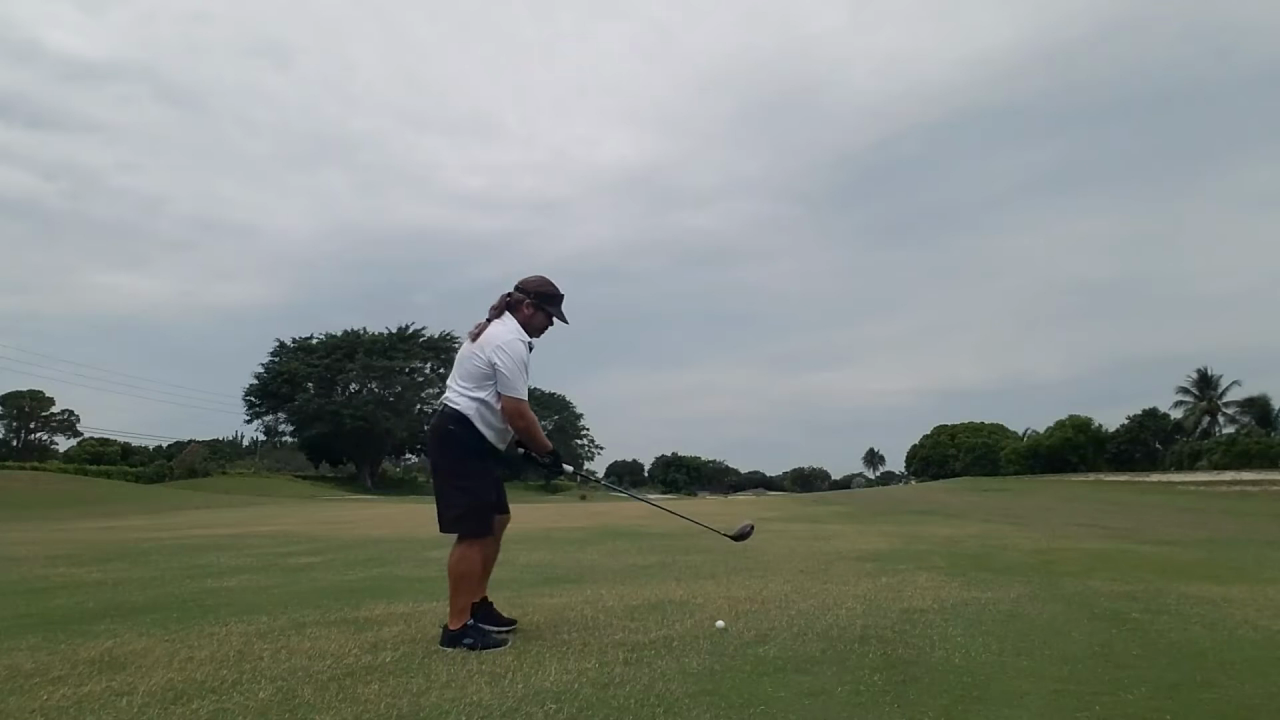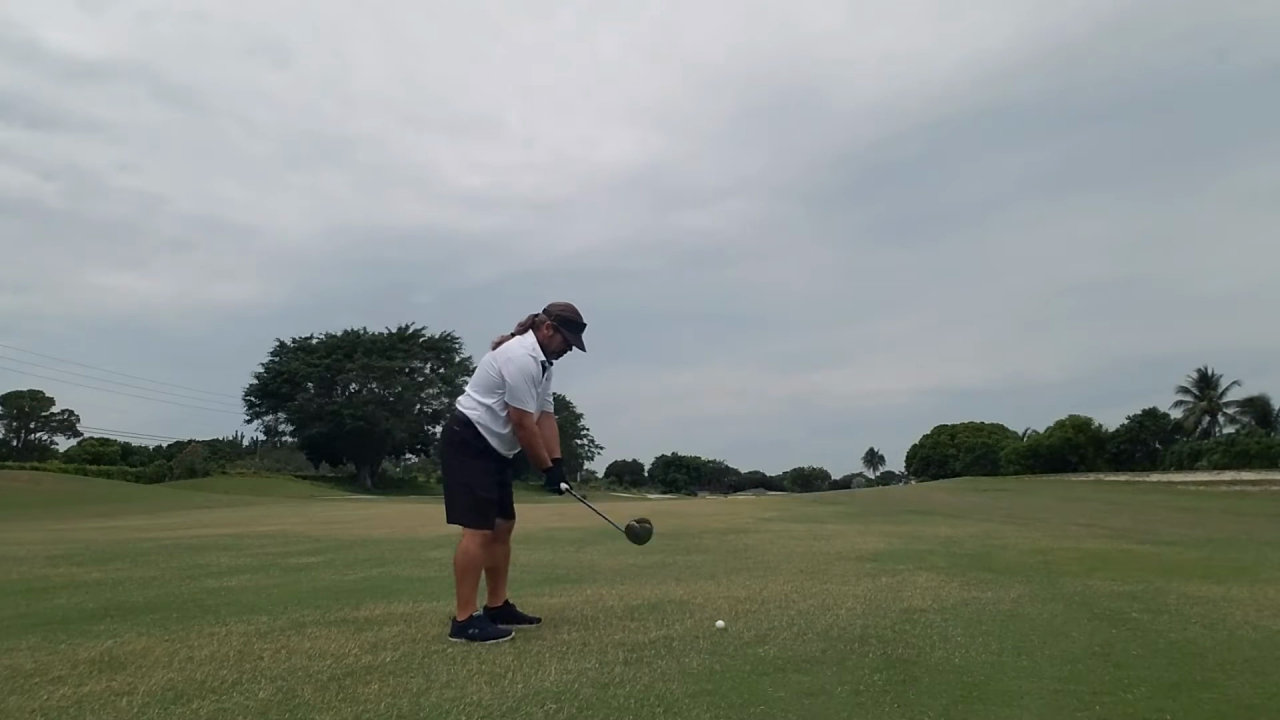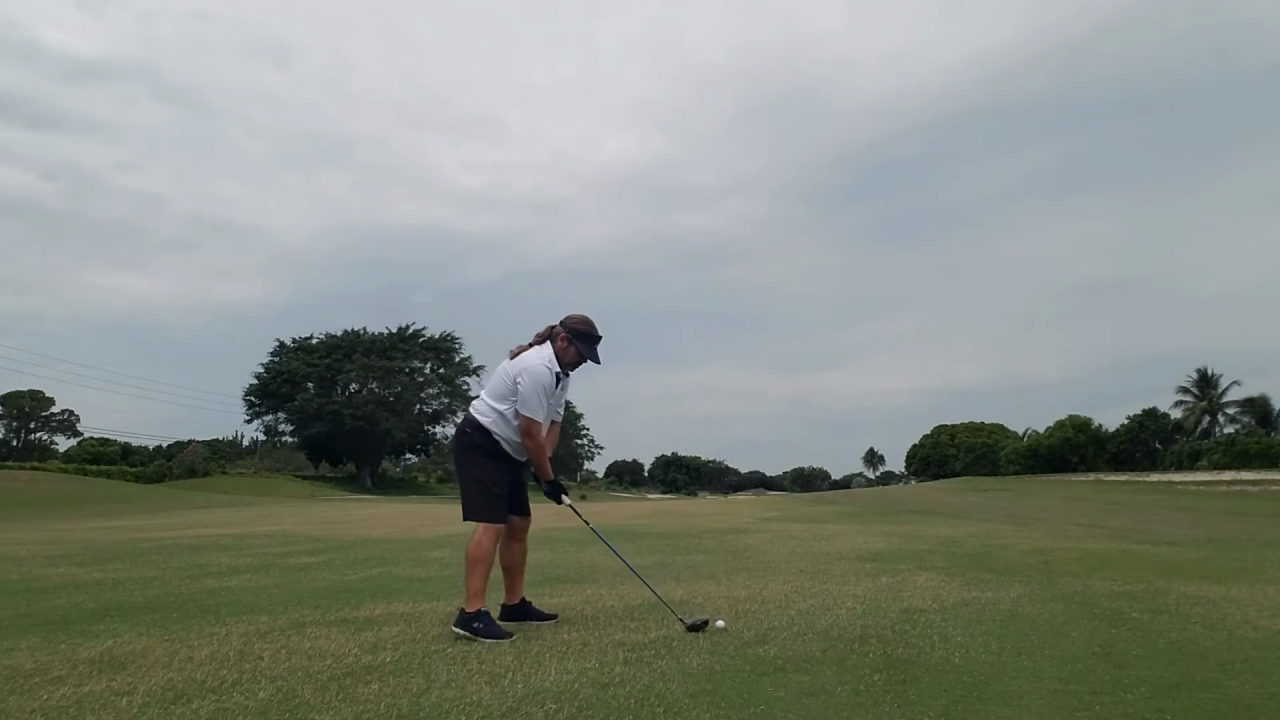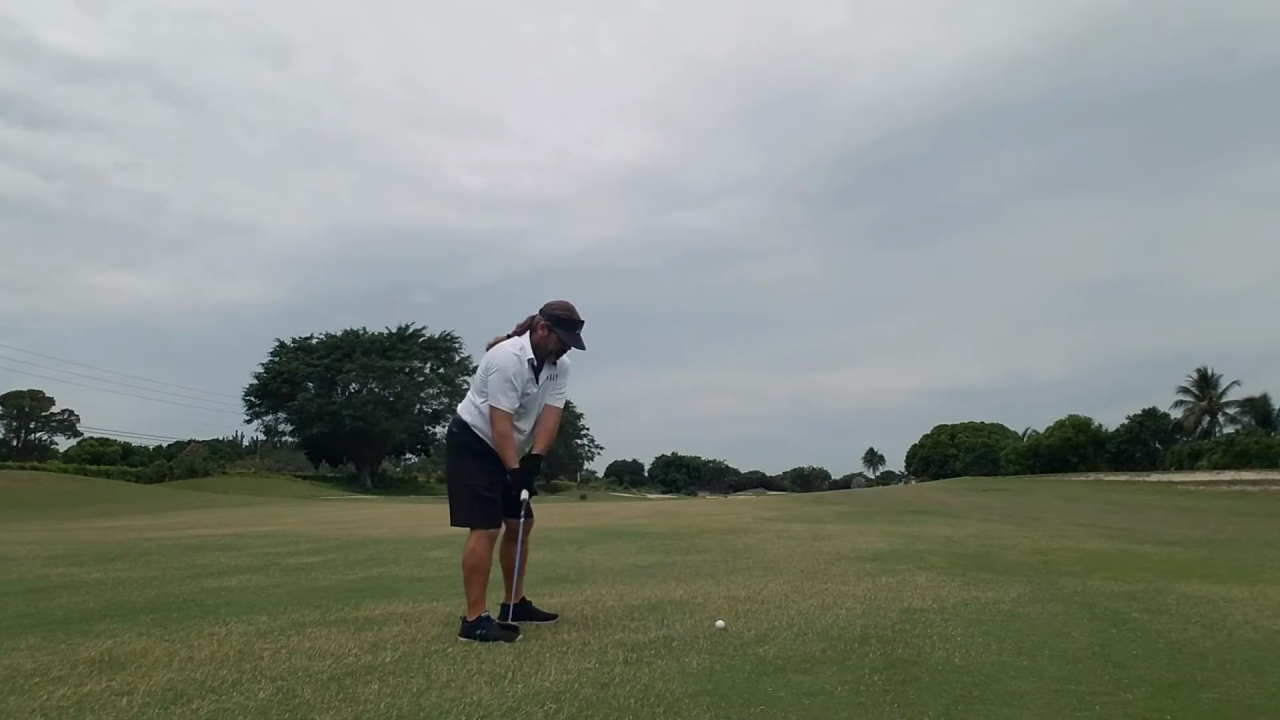
dt=1s
person 1, frame 1
left shoulder: (498, 332)
right shoulder: (510, 342)
right elbow: (516, 412)
left wrist: (529, 444)
right wrist: (547, 451)
left hip: (469, 441)
right hip: (463, 442)
left knee: (495, 522)
right knee: (473, 533)
left ankle: (477, 603)
right ankle: (457, 628)
person 1, frame 2
left shoulder: (541, 362)
right shoulder: (521, 357)
left elbow: (545, 417)
right elbow: (523, 426)
left wrist: (557, 463)
right wrist: (546, 468)
left hip: (491, 448)
right hip: (468, 443)
left knee: (501, 526)
right knee: (478, 528)
left ankle: (497, 606)
right ankle: (464, 620)
person 1, frame 3
left shoulder: (559, 372)
right shoulder: (537, 368)
left elbow: (552, 426)
right elbow: (531, 434)
left wrist: (543, 470)
right wrist: (548, 479)
left hip: (505, 451)
right hip: (480, 445)
left knee: (518, 524)
right knee: (490, 525)
left ankle: (514, 604)
right ankle: (472, 613)
person 1, frame 4
left shoulder: (559, 366)
right shoulder: (509, 358)
left elbow: (550, 415)
right elbow: (500, 421)
left wrist: (535, 458)
right wrist: (514, 468)
left hip: (507, 454)
right hip: (472, 446)
left knee: (519, 525)
right knee: (485, 529)
left ankle: (515, 603)
right ankle: (474, 619)
